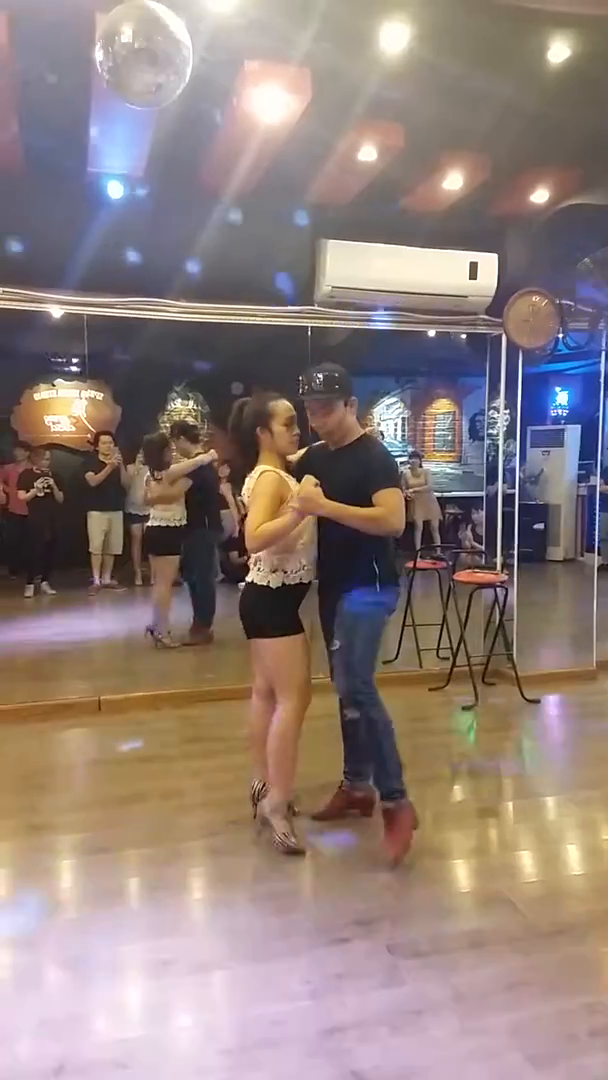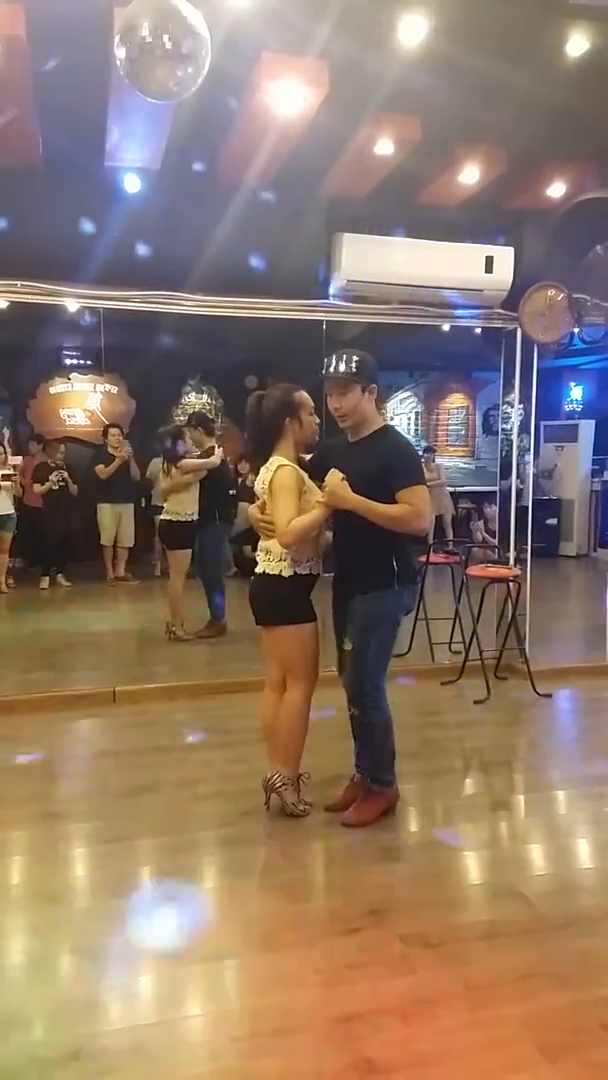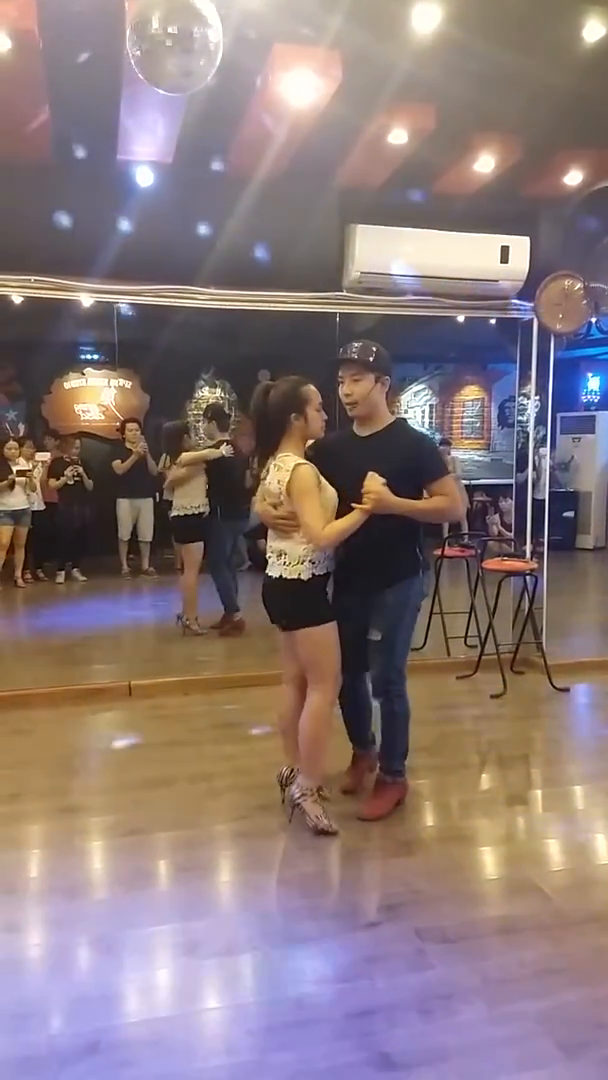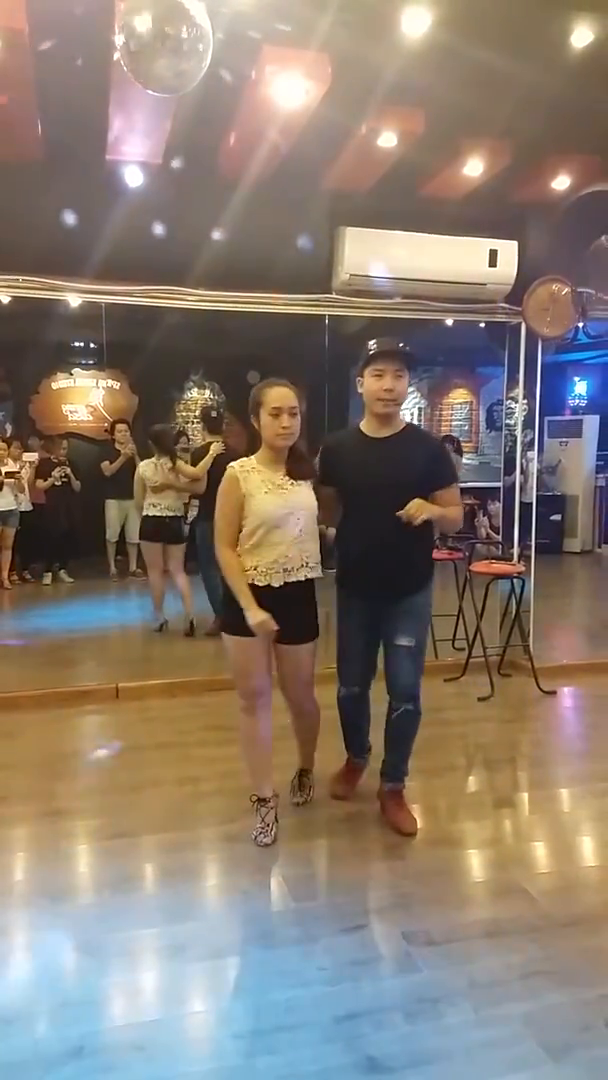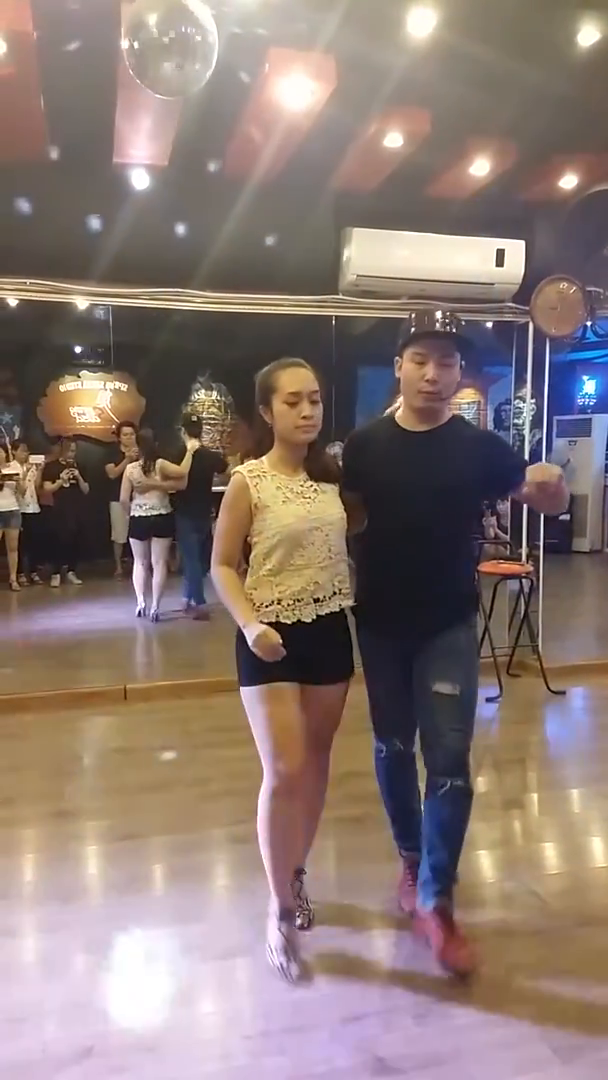
dt=1s
person 1, frame 1
left shoulder: (373, 457)
right shoulder: (313, 458)
left elbow: (393, 521)
right elbow: (289, 503)
left wrist: (325, 506)
left hip: (368, 587)
right hip: (333, 586)
left knee: (358, 689)
right knee: (346, 688)
left ankle: (396, 803)
right ankle: (356, 784)
person 1, frame 2
left shoulder: (396, 451)
right shoulder: (333, 451)
left elbow: (419, 520)
left wrist: (352, 500)
right wrist: (258, 509)
left hip: (384, 586)
right hip: (348, 581)
left knee: (364, 685)
right knee: (354, 682)
left ankle: (382, 787)
right ankle: (363, 774)
person 1, frame 3
left shoulder: (412, 444)
right shoulder: (332, 447)
left elbow: (453, 507)
left wrist: (394, 504)
right wrist: (267, 509)
left hip: (397, 580)
right hip: (349, 578)
left knee: (387, 678)
right knee: (347, 672)
left ankle: (393, 776)
right ankle: (363, 750)
person 1, frame 4
left shoulder: (428, 449)
right shoulder: (337, 449)
left elbow: (456, 517)
left wrist: (429, 511)
left hip: (411, 589)
right hip: (355, 588)
left knee: (405, 692)
right knee: (352, 685)
left ankle: (393, 787)
right ankle: (356, 758)
person 1, frame 5
left shoulder: (480, 446)
right shoulder: (364, 444)
left elbow: (552, 505)
right elbow: (348, 519)
left wrist: (550, 484)
left hip: (449, 624)
right hip: (380, 622)
left knee: (448, 760)
right knee: (392, 748)
left ankle: (435, 902)
right ankle: (412, 854)
person 2, frame 1
left shoulder: (276, 473)
right shoulder: (269, 478)
right elbow: (254, 539)
right wrist: (300, 511)
left hip: (270, 596)
right hip: (272, 598)
left knee: (266, 694)
right knee: (292, 699)
left ankle: (264, 786)
right ankle: (276, 804)
person 2, frame 2
left shoulder: (278, 467)
right shoulder: (285, 472)
right elbow: (288, 534)
right wrist: (328, 504)
left hip: (272, 584)
right hip: (284, 586)
left knee: (277, 682)
right knee: (300, 683)
left ankle: (277, 772)
right ankle: (286, 777)
person 2, frame 3
left shoulder: (274, 464)
right shoulder: (302, 471)
left elbow: (264, 511)
right elbow: (321, 537)
right wrist: (364, 509)
left hip: (278, 582)
right hip: (302, 587)
left knee: (295, 681)
right knee: (324, 686)
left ankle: (293, 772)
right ankle: (307, 788)
person 2, frame 4
left shoulder: (307, 473)
right shoulder: (238, 475)
left elbow: (323, 523)
right elbow: (225, 547)
right wrist: (249, 605)
left hip: (298, 596)
right hip: (247, 599)
left knee: (300, 697)
right knee: (253, 701)
left ankle: (305, 768)
right ankle: (263, 798)
person 2, frame 5
left shoulder: (334, 476)
right shoulder: (248, 481)
left elbow: (355, 536)
right elbow: (223, 565)
right wrist: (249, 623)
left hip: (330, 633)
right hip: (270, 638)
left knee: (315, 761)
right knee: (284, 773)
left ankle: (295, 870)
right ankle: (282, 911)
